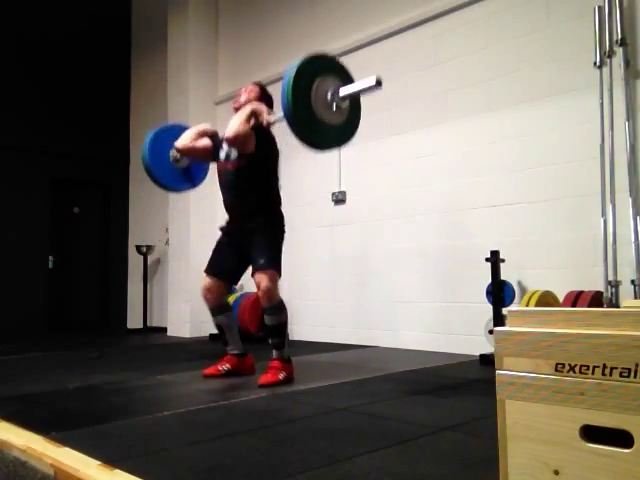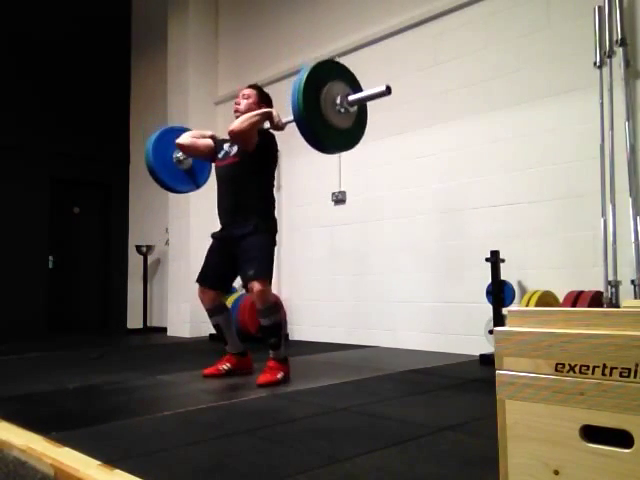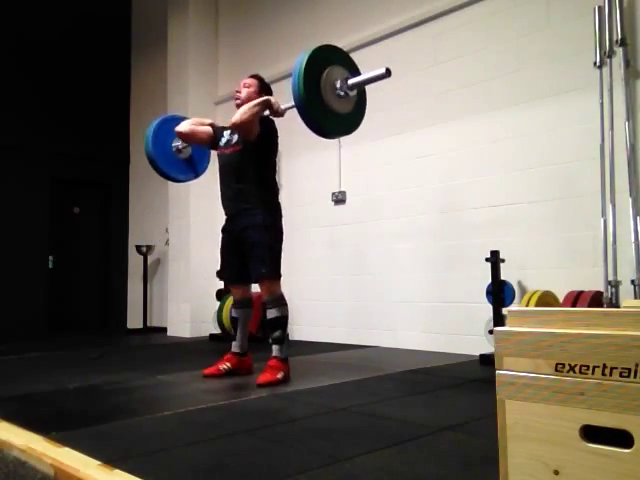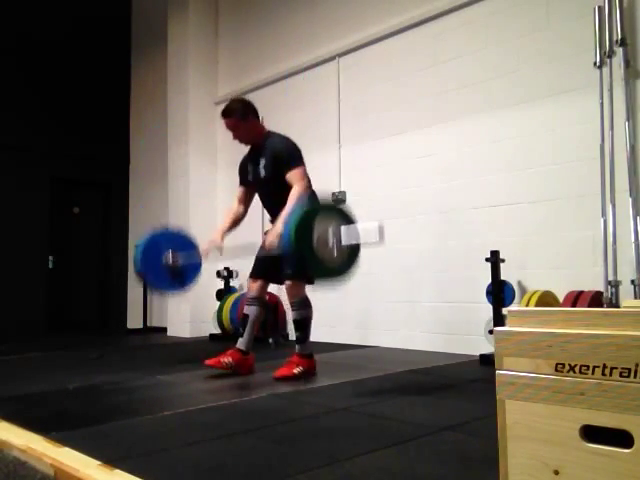
dt=0.5s
person 1, frame 1
left shoulder: (260, 135)
right shoulder: (221, 142)
left elbow: (233, 135)
right elbow: (182, 147)
left wrist: (251, 112)
right wrist: (204, 130)
left hip: (264, 226)
right hip: (235, 228)
left knee: (265, 286)
right knee: (211, 290)
left ankle: (281, 361)
right ankle: (237, 356)
person 1, frame 2
left shoulder: (263, 140)
right shoulder: (223, 144)
left elbow: (236, 130)
right elbow: (183, 142)
left wrist: (266, 115)
right wrist: (209, 135)
left hip: (256, 229)
right hip: (227, 231)
left knee: (259, 289)
right knee: (208, 293)
left ankle: (278, 361)
right ankle: (237, 355)
person 1, frame 3
left shoulder: (263, 126)
right shoulder: (223, 133)
left elbow: (239, 120)
right elbow: (182, 130)
left wrist: (265, 104)
right wrist: (209, 124)
left hip: (261, 218)
right hip: (233, 221)
left knee: (268, 287)
right knee: (238, 290)
left ankle: (279, 360)
right ankle: (239, 355)
person 1, frame 4
left shoulder: (280, 146)
right shoulder: (248, 161)
left elbow: (300, 186)
right elbow: (240, 204)
left wrist: (282, 223)
right wrist: (218, 235)
right hip: (277, 230)
left knee: (293, 284)
right knee: (255, 285)
left ankle: (304, 356)
right ankle: (240, 354)
